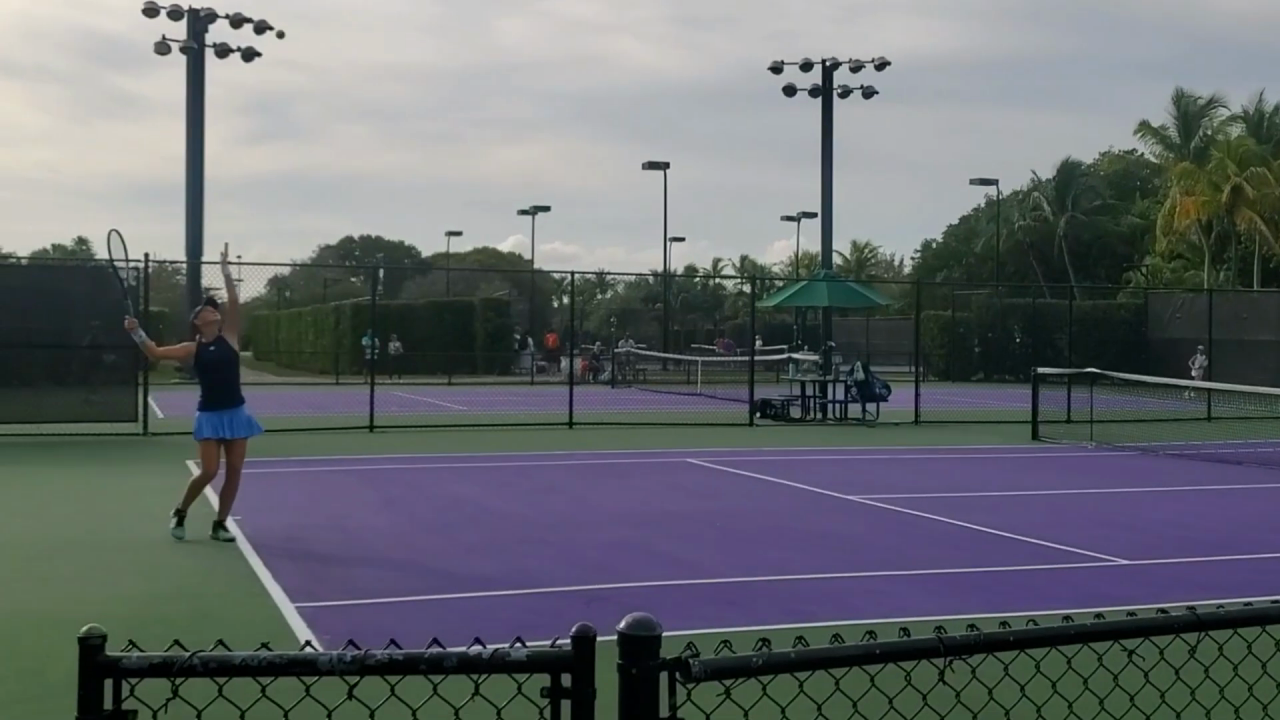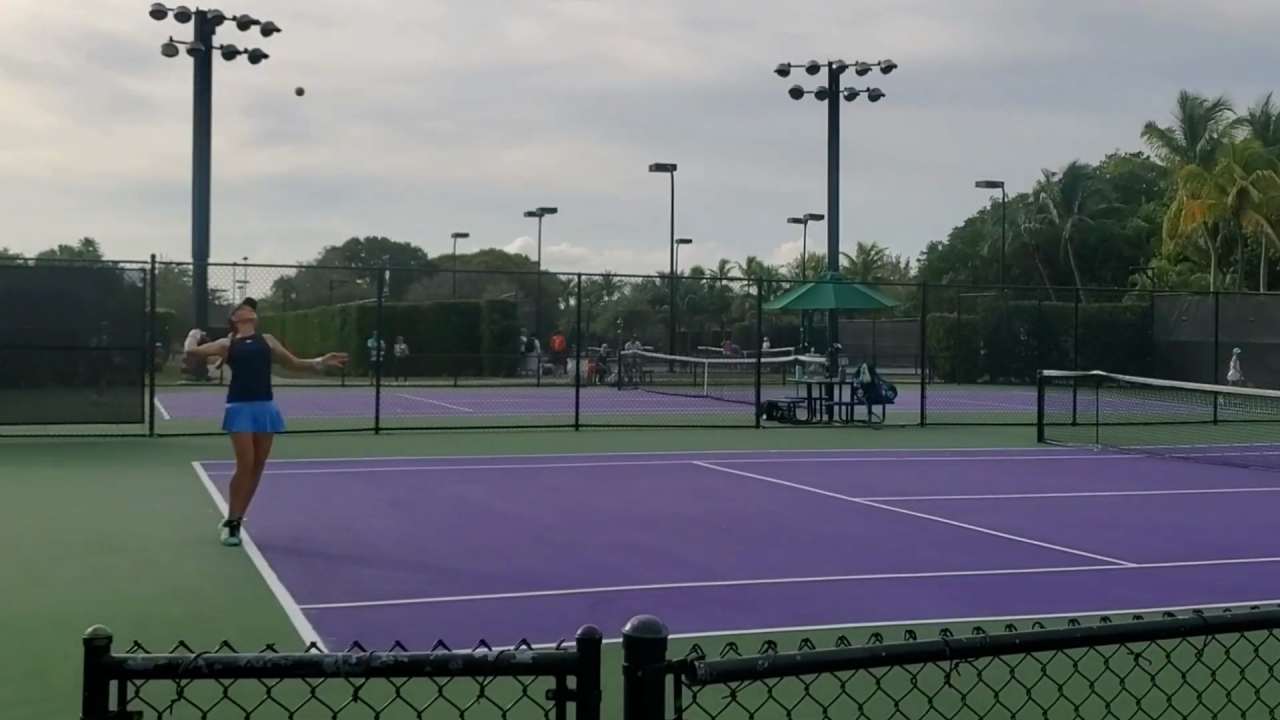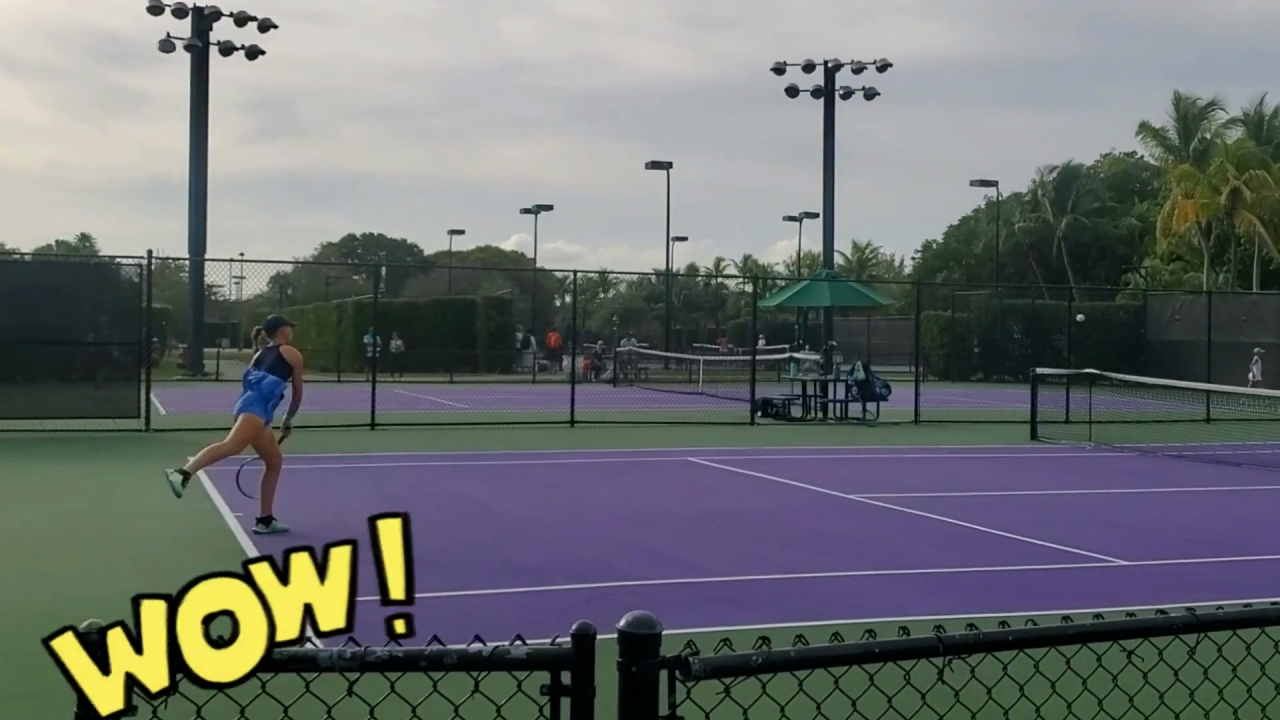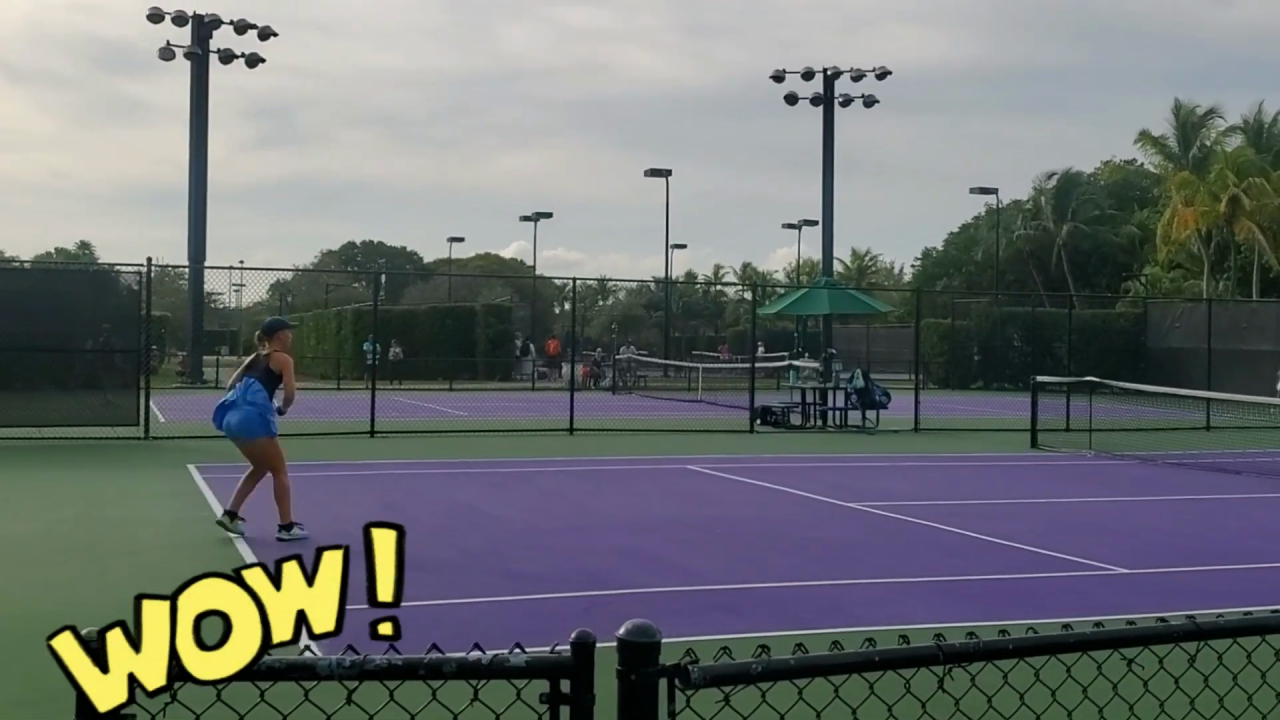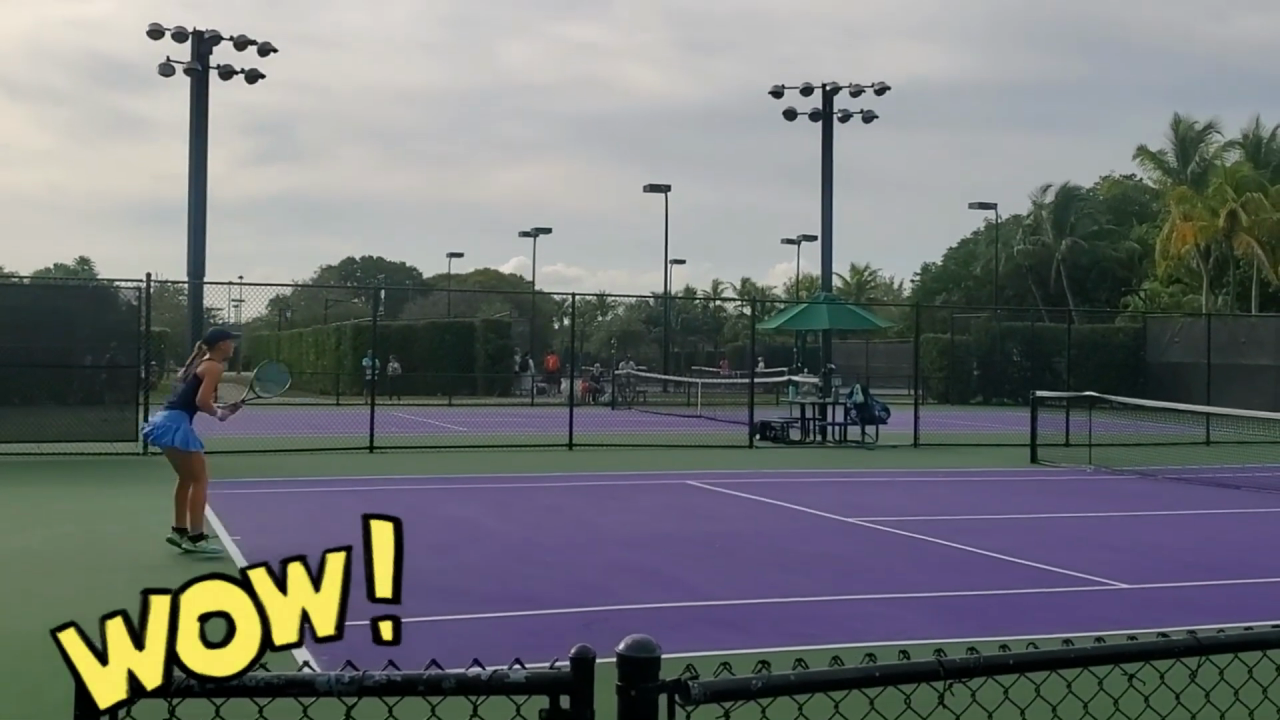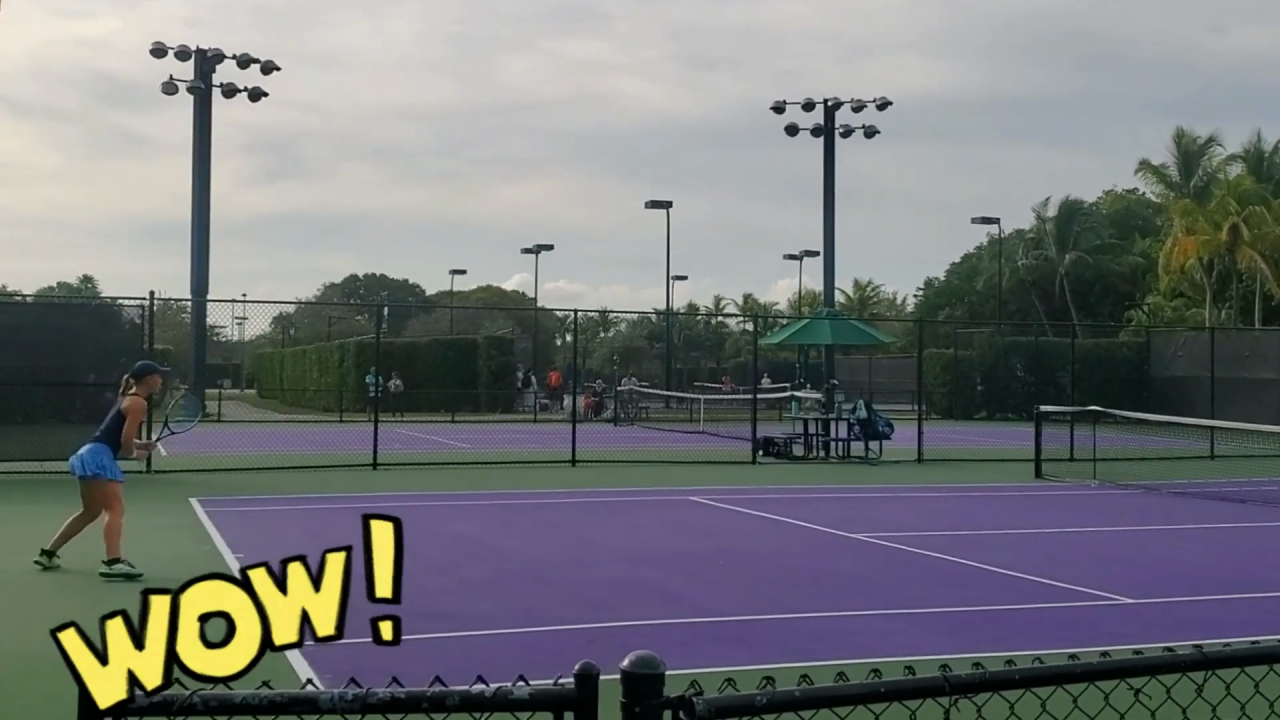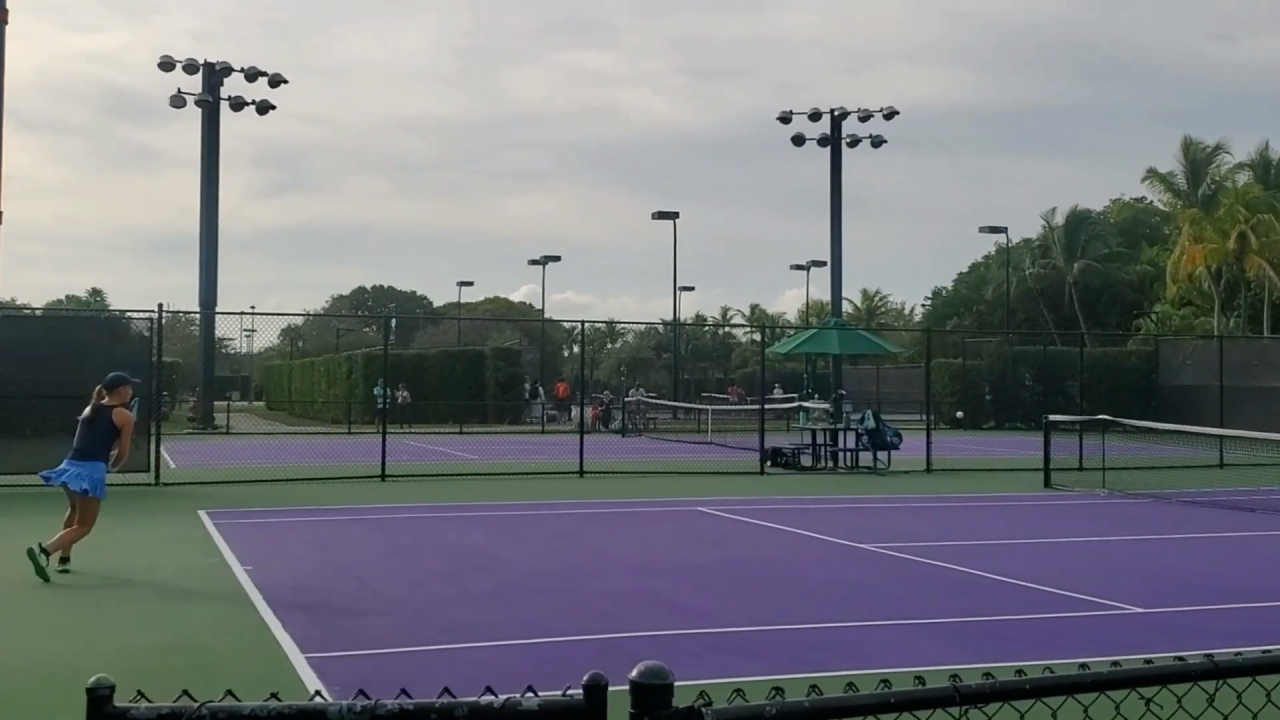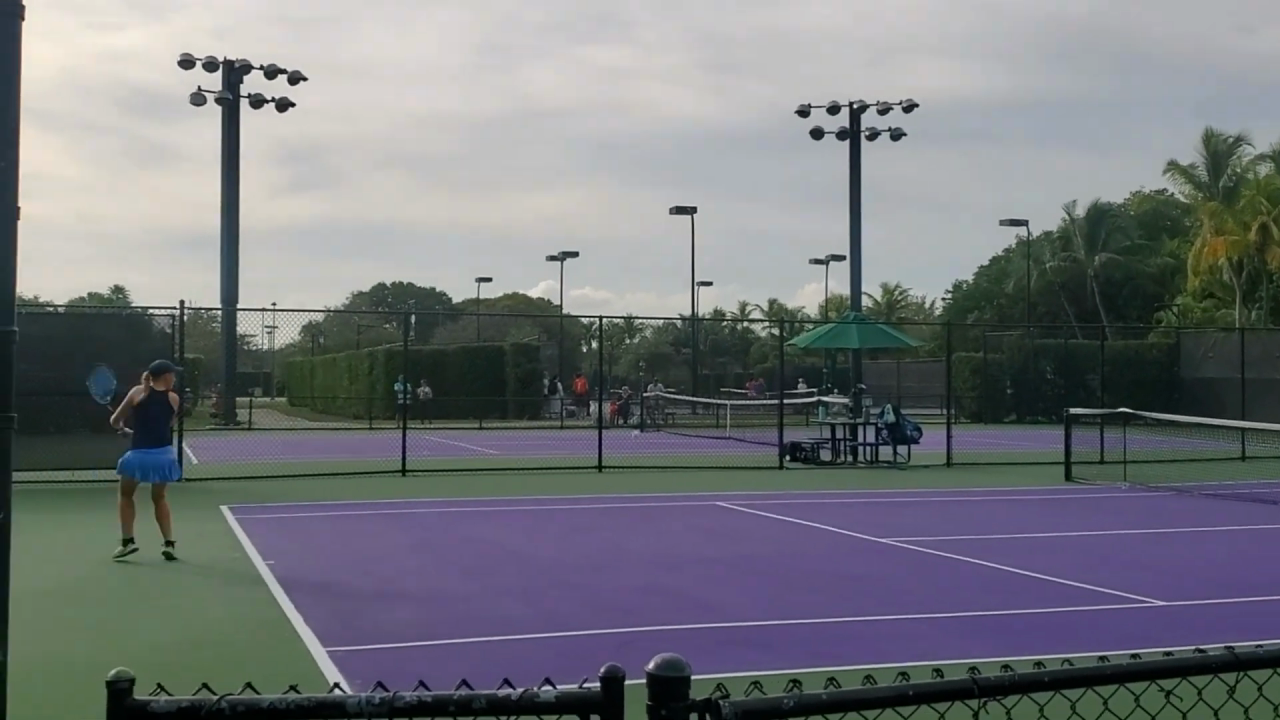
dt=0.4s
person 1, frame 1
left shoulder: (230, 337)
right shoulder: (193, 349)
left elbow: (233, 301)
right elbow: (156, 352)
left wrist: (225, 269)
right wrist: (136, 332)
left hip: (235, 414)
right hip: (210, 416)
left knee: (234, 472)
right knee: (208, 472)
left ankle: (220, 524)
right ankle: (180, 513)
person 1, frame 2
left shoulder: (266, 341)
right shoulder: (228, 343)
left elbow: (295, 363)
right elbow: (192, 352)
left wrist: (319, 362)
left hip: (265, 408)
right hip: (240, 408)
left knee: (256, 470)
right knee: (245, 466)
left ankle: (234, 522)
right ankle: (230, 523)
person 1, frame 3
left shoulder: (260, 355)
right shoulder: (292, 353)
right elbow: (298, 393)
right wrist: (288, 421)
left hip: (253, 403)
right hip: (260, 403)
left knee: (275, 461)
right knee: (232, 446)
left ankle: (265, 520)
right ankle: (183, 474)
person 1, frame 4
left shoulder: (254, 358)
right shoulder: (283, 359)
left elbow: (232, 386)
right elbow: (289, 394)
right wrist: (282, 408)
left hip: (231, 416)
right hip: (253, 417)
left knee: (260, 468)
right knee: (279, 471)
left ankle: (230, 514)
right ankle: (286, 527)
person 1, frame 5
left shoulder: (199, 365)
right shoulder: (214, 367)
right elbow: (202, 401)
left wrist: (223, 409)
right wrist: (218, 413)
left hip: (165, 421)
right hip: (175, 425)
left knee: (187, 479)
right knee: (199, 481)
left ankle: (180, 531)
right ankle: (196, 538)
person 1, frame 6
left shoulder: (126, 398)
right shoulder: (138, 403)
right elbow: (126, 441)
left wrist: (140, 446)
right wrist: (135, 454)
left hip: (91, 455)
right hip: (98, 458)
left knee: (90, 511)
right knee: (115, 510)
left ankle: (48, 554)
right ankle: (113, 562)
person 1, frame 7
left shoulder: (90, 409)
right shoulder: (125, 416)
right elbow: (122, 453)
right wrist: (112, 466)
left hip: (70, 466)
right hip: (92, 470)
left knee: (75, 513)
right knee: (82, 527)
left ankle: (63, 559)
right ankle: (43, 551)
person 1, frame 8
left shoulder: (137, 392)
right shoulder: (174, 399)
left elbow: (114, 421)
left wrist: (122, 428)
left hip: (139, 455)
right hip: (164, 455)
left knee: (125, 496)
right knee: (159, 498)
left ankle: (128, 542)
right ankle: (169, 543)
